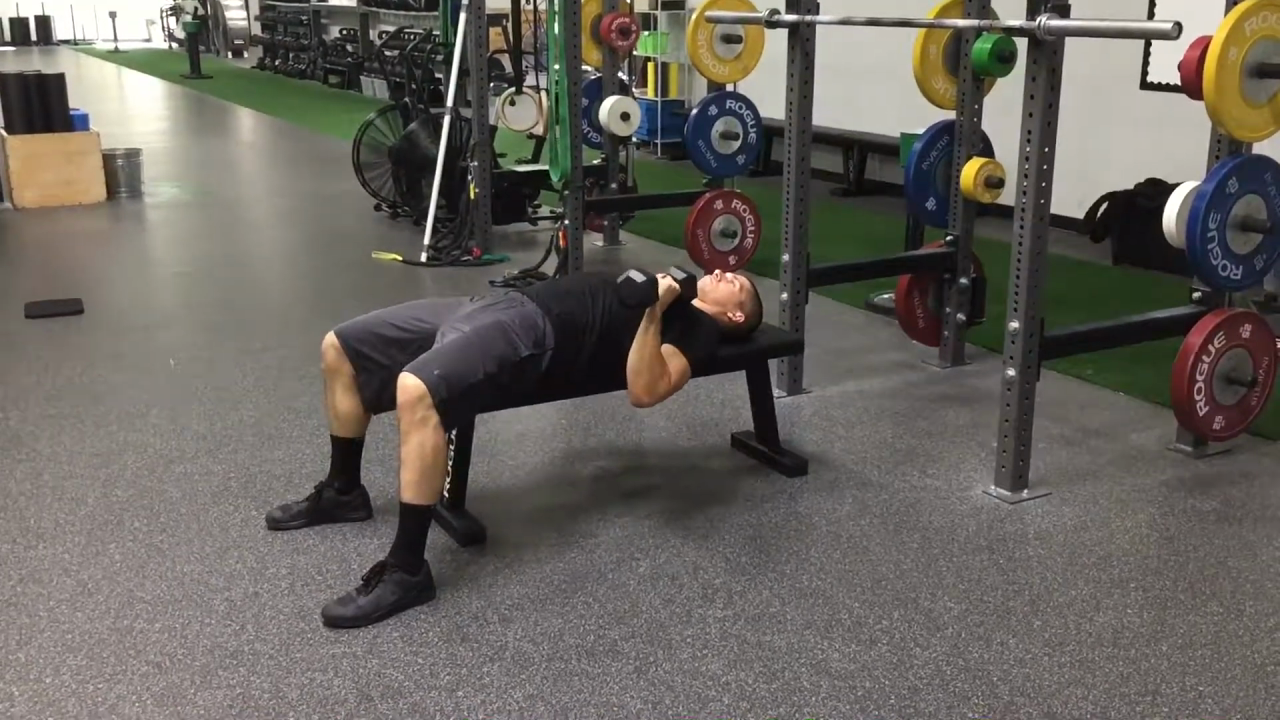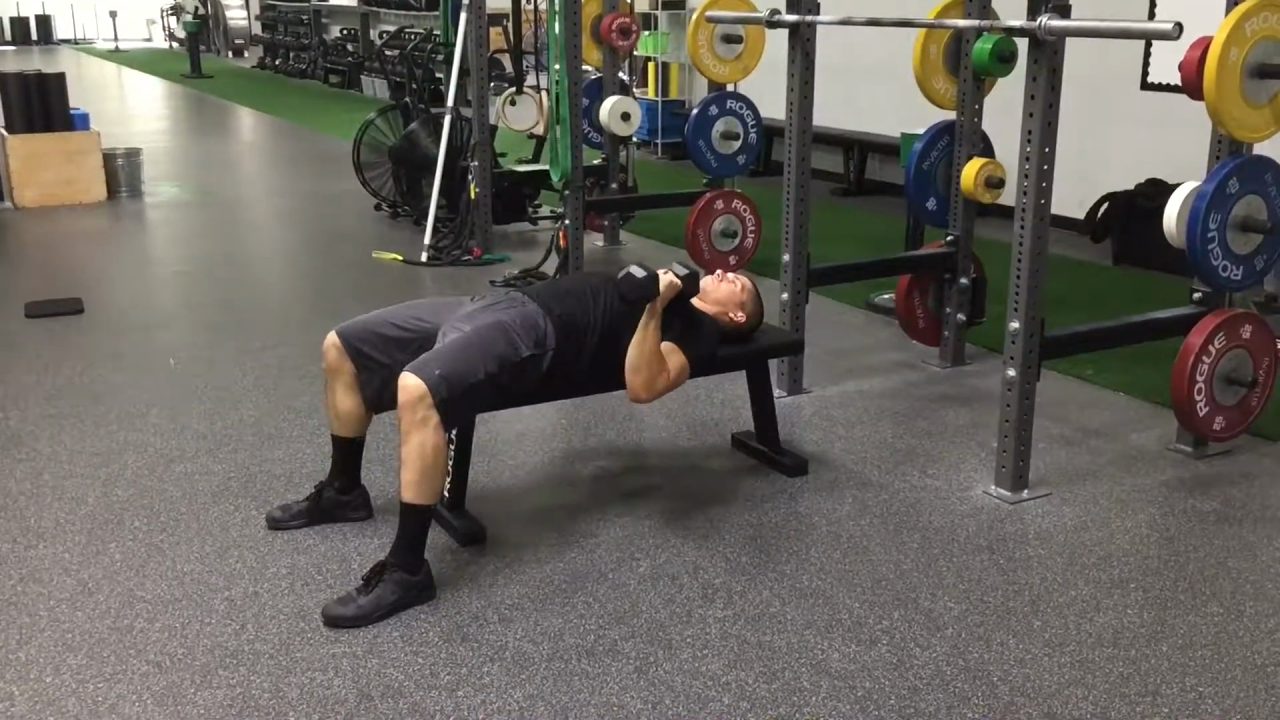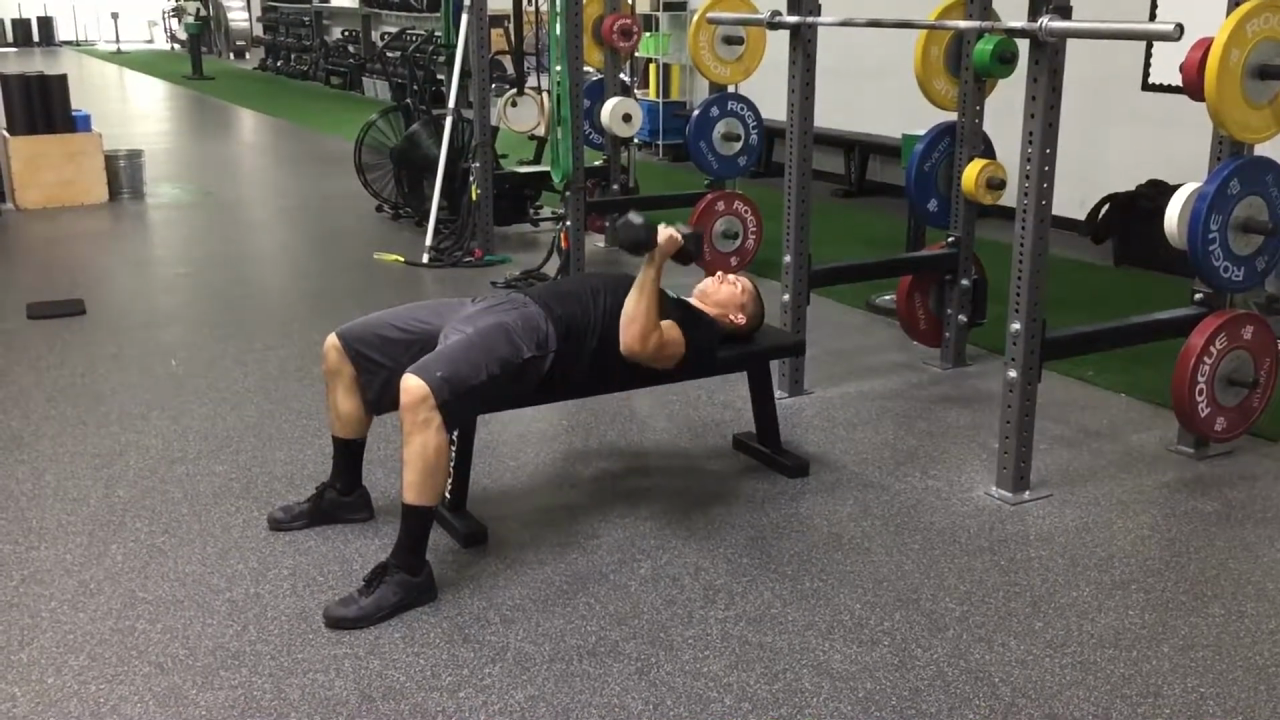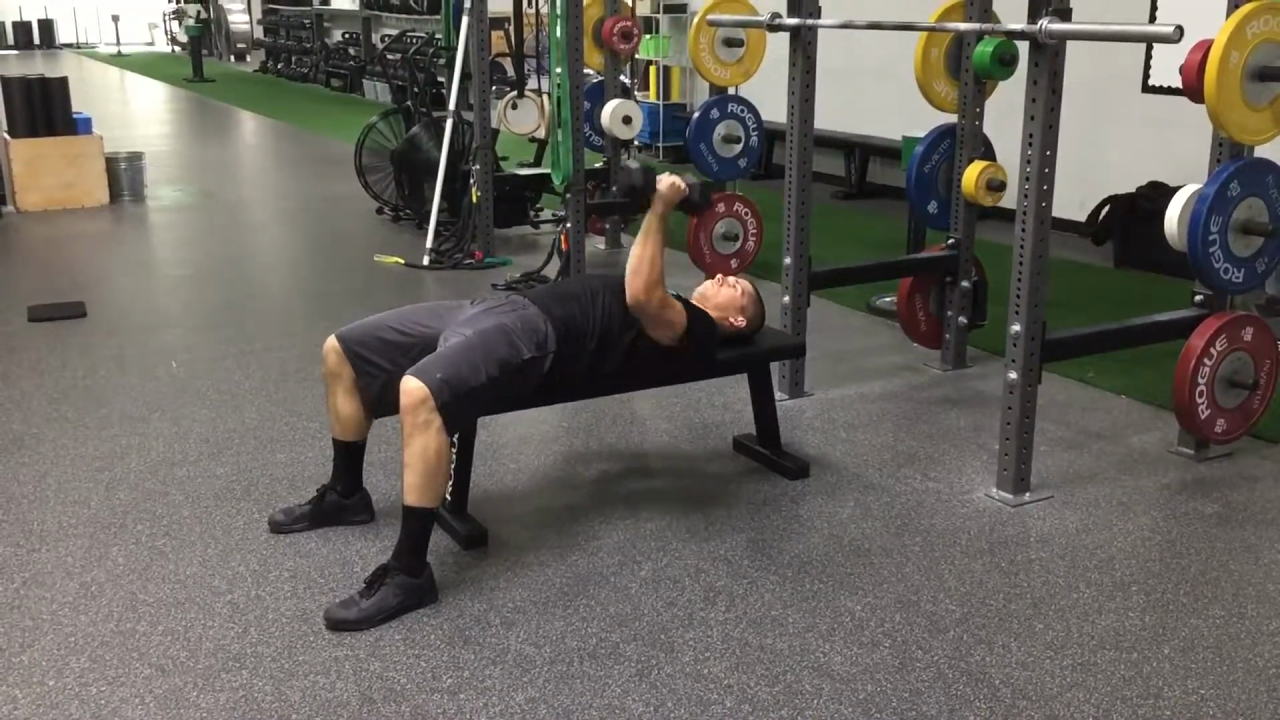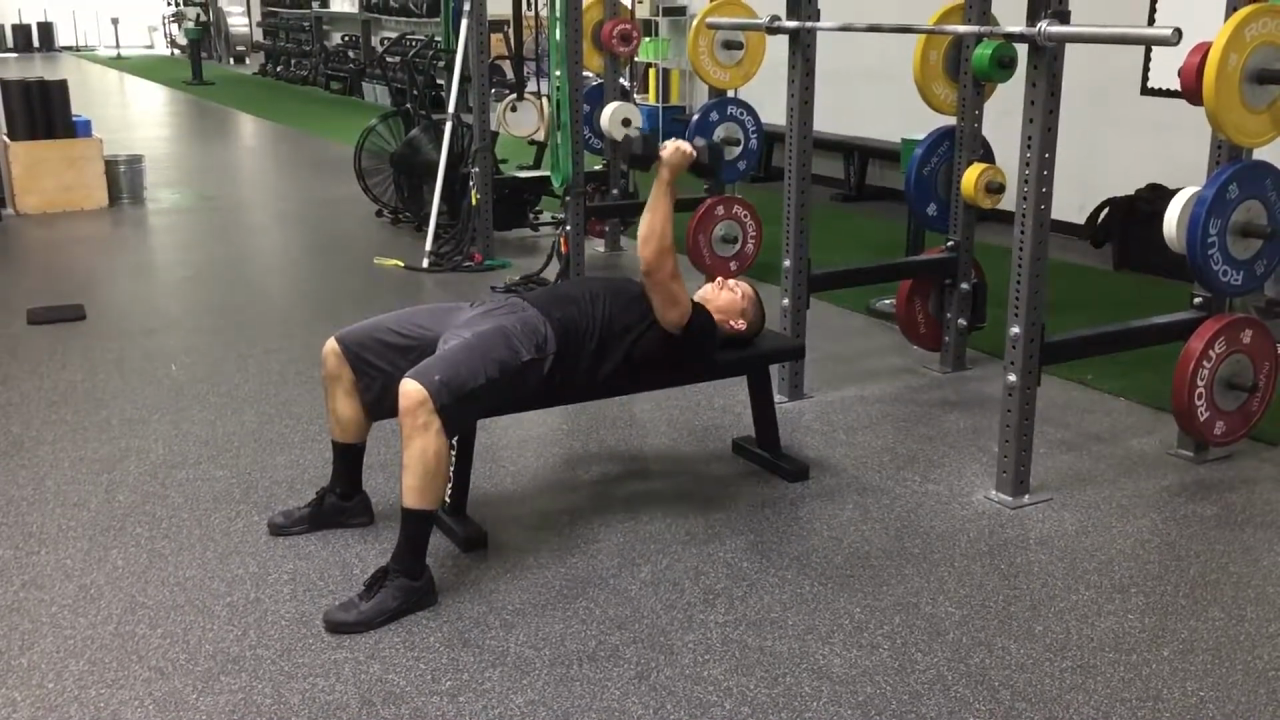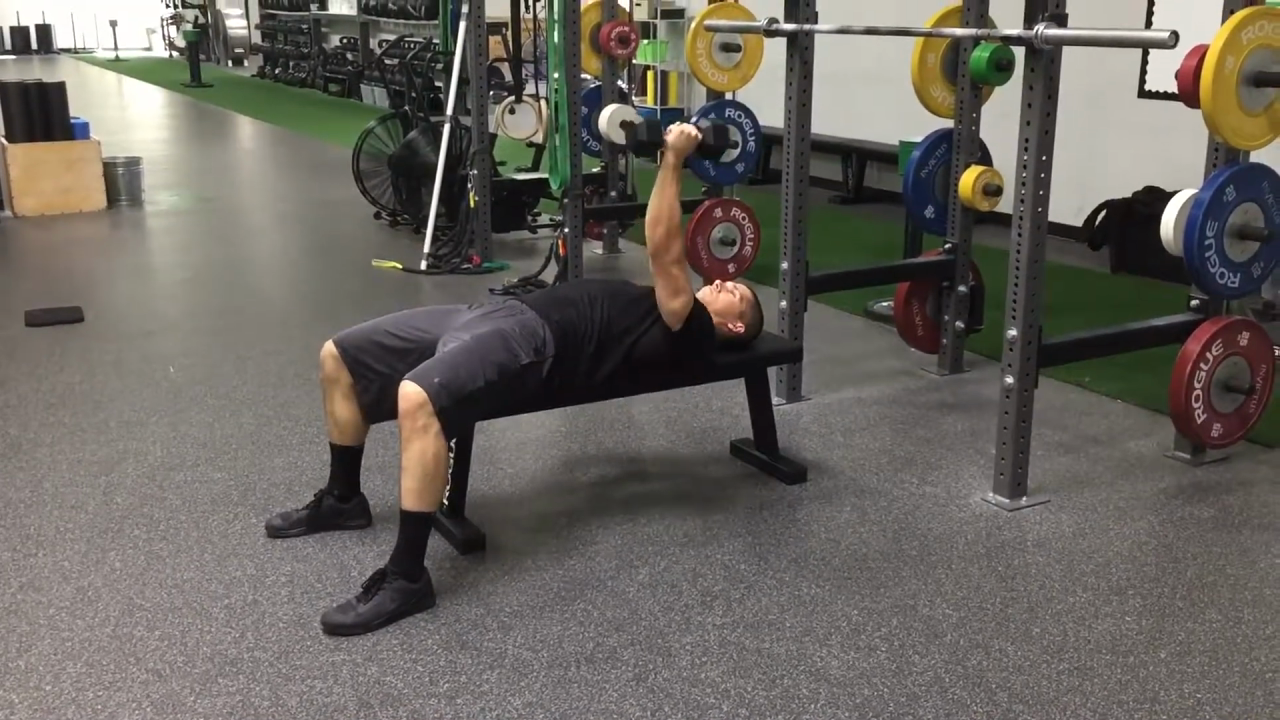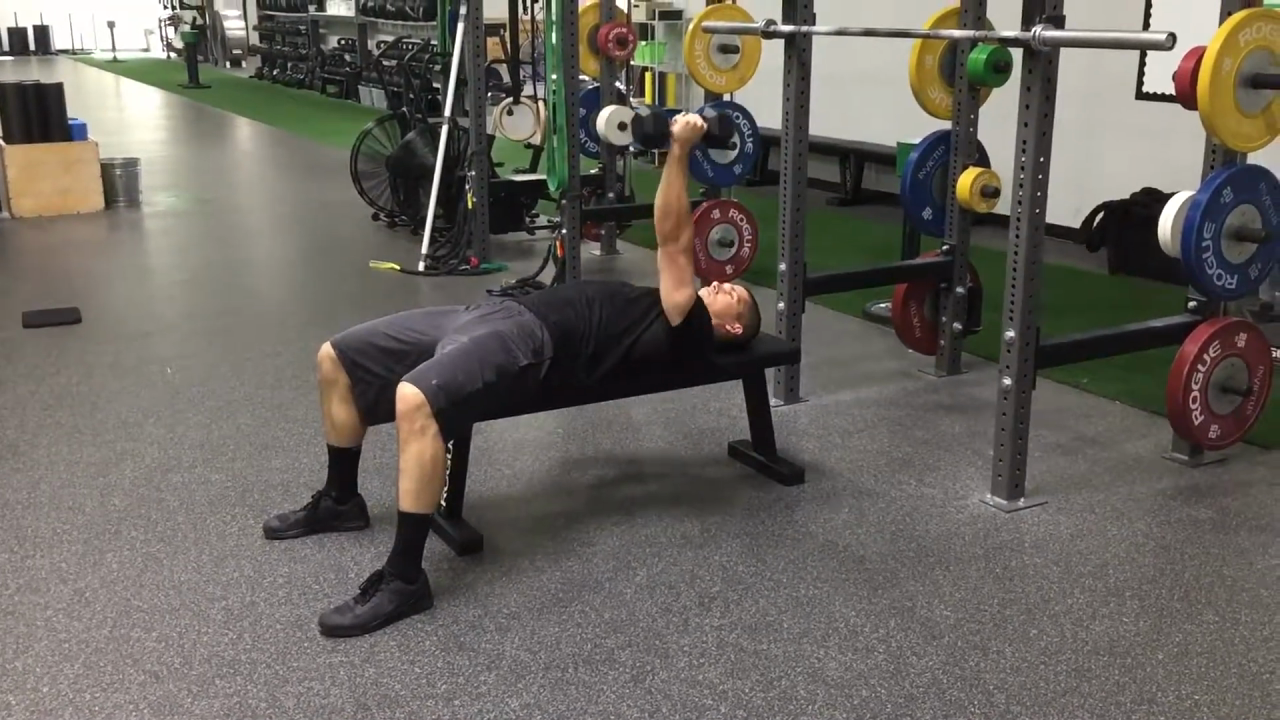
dt=0.2s
person 1, frame 1
left shoulder: (696, 328)
right shoulder: (665, 300)
left elbow: (644, 391)
left wrist: (656, 310)
left hip: (531, 335)
left knee: (417, 391)
right knee: (340, 348)
left ankle: (406, 569)
right ankle: (343, 492)
person 1, frame 2
left shoulder: (697, 329)
right shoulder: (663, 313)
left elbow: (641, 386)
left wrist: (657, 303)
left hip: (533, 335)
left knee: (417, 391)
right knee: (341, 348)
left ankle: (407, 570)
right ankle: (343, 492)
person 1, frame 3
left shoulder: (697, 332)
right shoulder: (666, 310)
left elbow: (634, 346)
left wrist: (656, 258)
left hip: (534, 335)
left knee: (419, 393)
right knee: (341, 351)
left ankle: (409, 571)
right ankle: (344, 493)
person 1, frame 4
left shoulder: (694, 332)
right shoulder: (671, 308)
left elbow: (640, 296)
left wrist: (660, 208)
left hip: (533, 337)
left knee: (419, 395)
right knee: (340, 352)
left ankle: (409, 573)
right ankle: (345, 495)
person 1, frame 5
left shoulder: (692, 331)
right shoulder: (664, 308)
left elbow: (655, 266)
left wrist: (667, 176)
left hip: (533, 339)
left knee: (418, 398)
right knee: (340, 355)
left ankle: (408, 576)
right ankle: (344, 497)
person 1, frame 6
left shoulder: (690, 333)
right shoulder: (656, 306)
left elbow: (664, 253)
left wrist: (673, 160)
left hip: (531, 342)
left knee: (417, 399)
right knee: (338, 357)
left ankle: (407, 577)
right ankle: (342, 499)
person 1, frame 7
left shoulder: (687, 331)
right shoulder: (655, 306)
left elbow: (673, 242)
left wrist: (680, 151)
left hip: (530, 343)
right hip: (495, 315)
left knee: (415, 401)
right knee: (335, 360)
left ankle: (404, 579)
right ankle: (340, 501)
